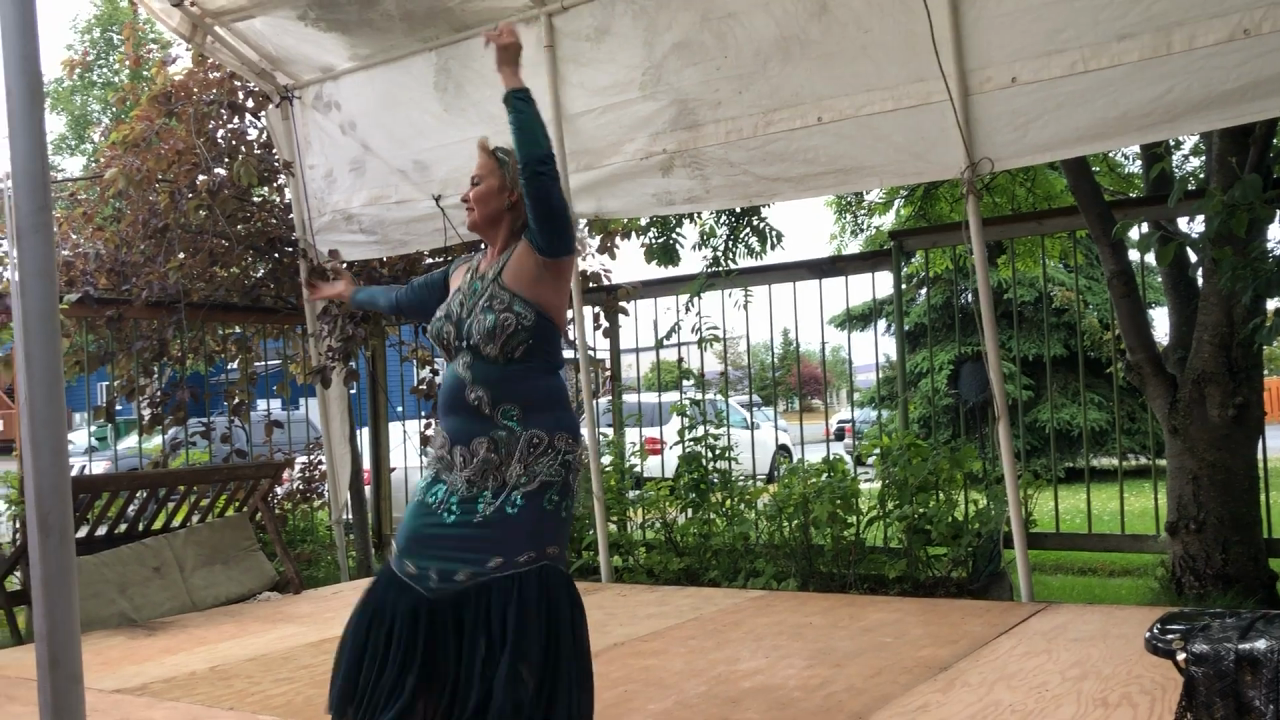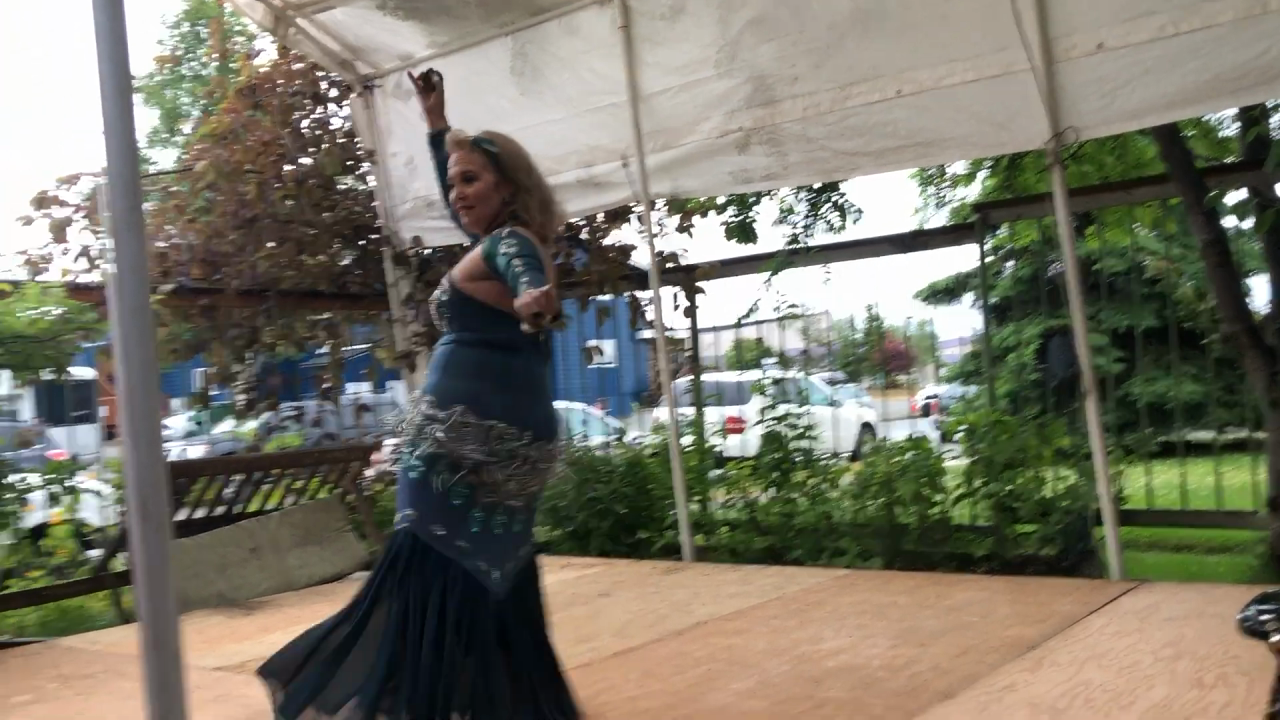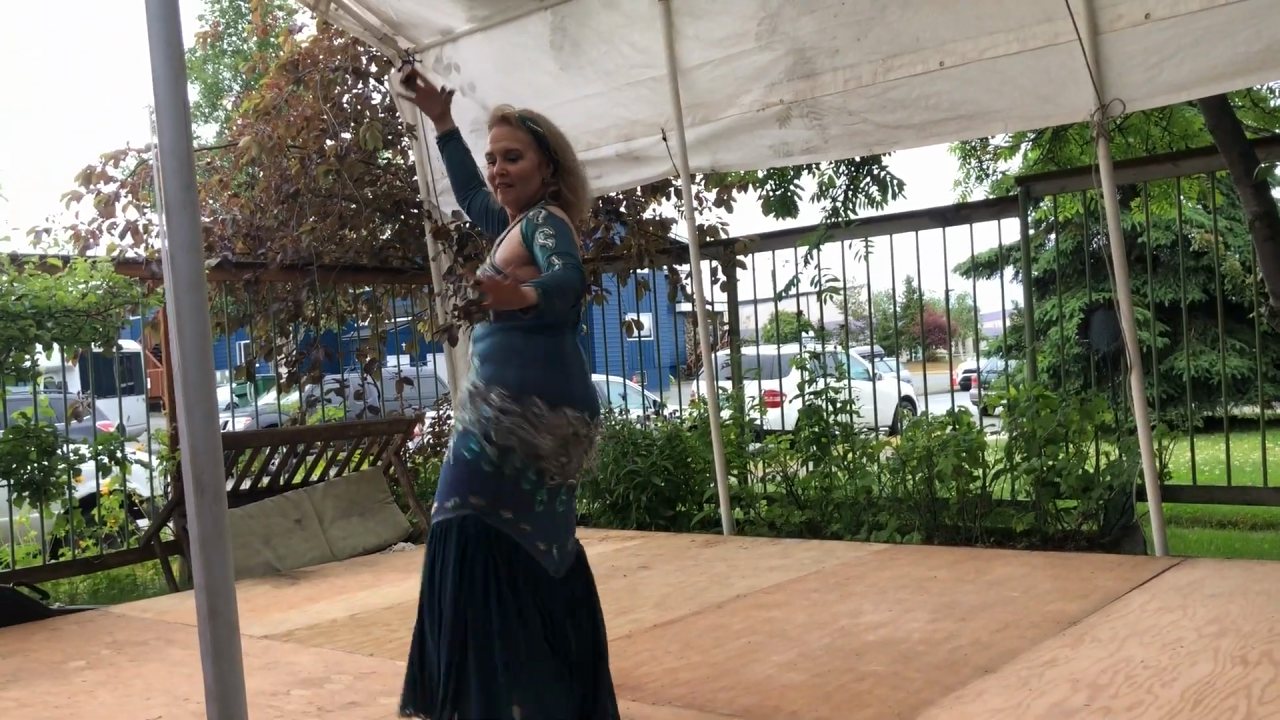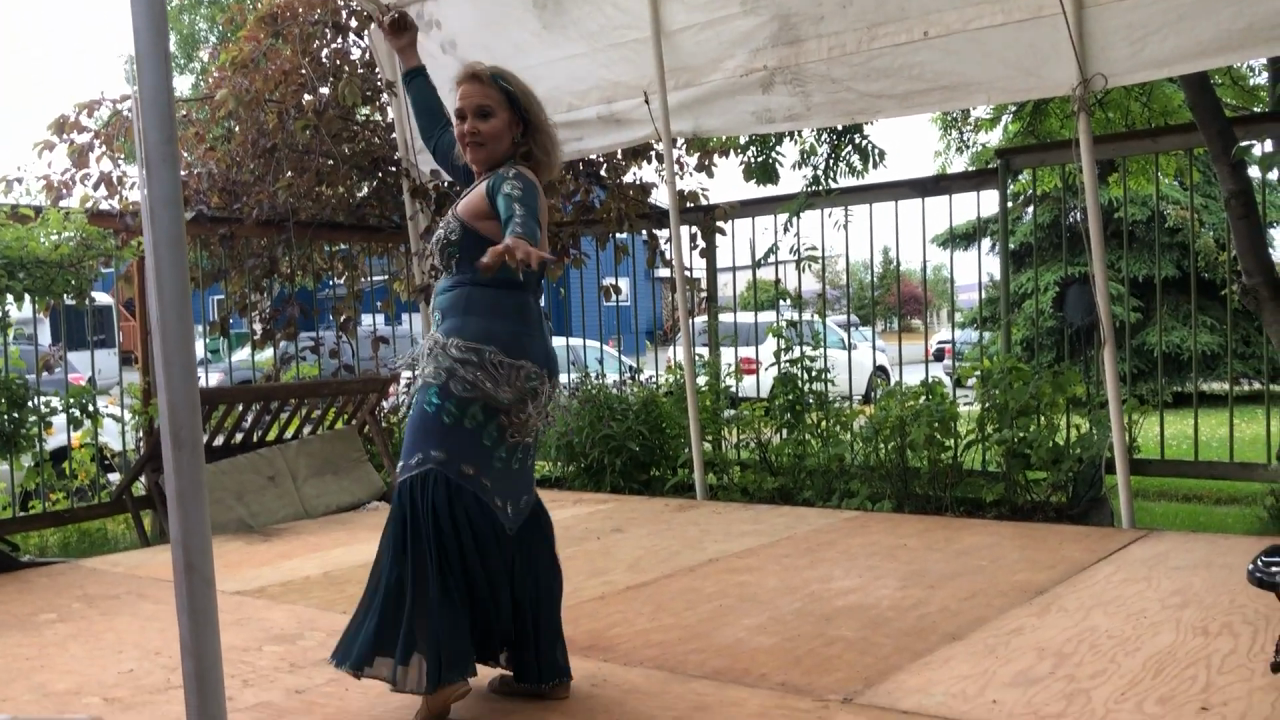
dt=1s
person 1, frame 1
left shoulder: (544, 259)
right shoulder: (463, 274)
left elbow: (545, 175)
right elbow: (404, 300)
left wrist: (512, 79)
right wrist: (350, 291)
left hip: (530, 463)
right hip: (459, 460)
left knee: (523, 603)
right knee: (409, 586)
person 1, frame 2
left shoulder: (512, 244)
right shoulder: (506, 240)
left elbow: (528, 277)
right elbow: (458, 205)
left wrist: (536, 300)
right wrist: (436, 121)
left hip: (460, 428)
right hip: (521, 437)
left knee: (429, 568)
right knee: (500, 577)
person 1, frame 3
left shoulder: (549, 221)
right shoulder: (520, 222)
left elbow: (569, 281)
right elbow: (471, 194)
left wrist: (525, 293)
right wrist: (440, 119)
left hip: (516, 409)
right hip: (553, 412)
left knee: (470, 548)
right knee: (541, 558)
person 1, frame 4
left shoulder: (512, 182)
right shoulder: (483, 180)
left elbow: (525, 228)
right elbow: (435, 137)
left wrist: (515, 246)
right wrist: (407, 58)
left hip: (474, 368)
right hip: (515, 372)
left knee: (436, 510)
right knee: (504, 513)
